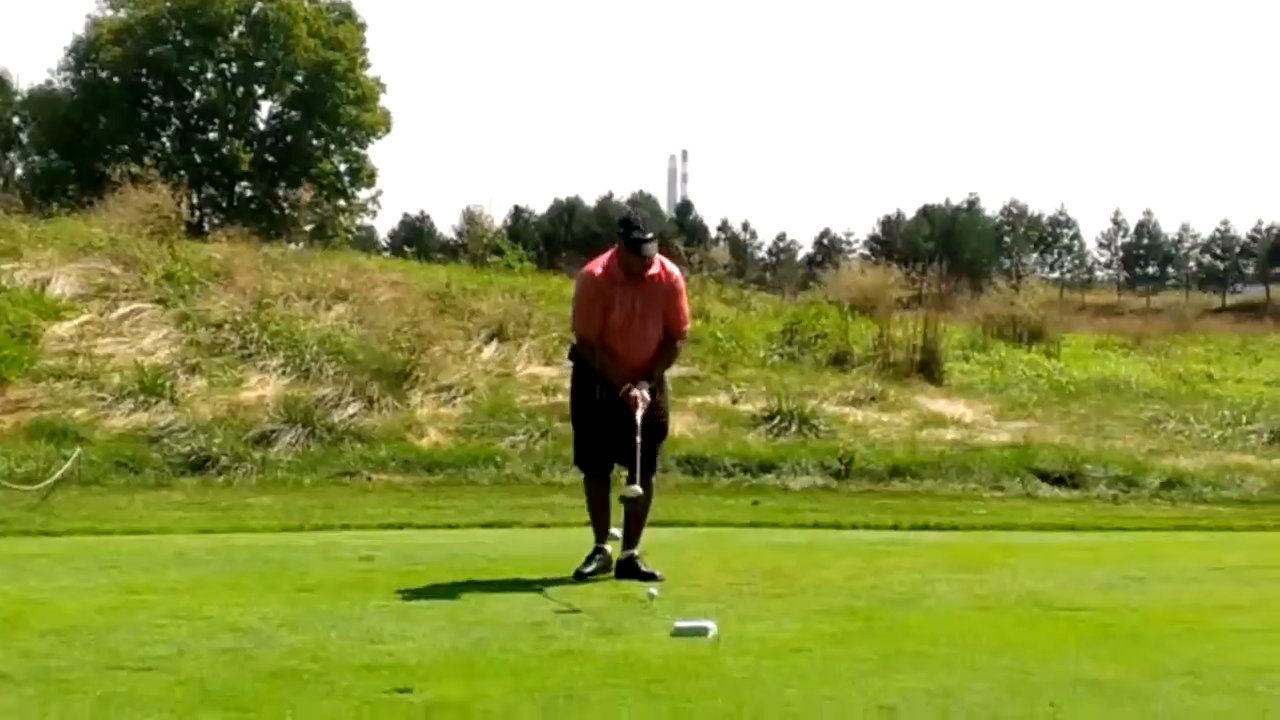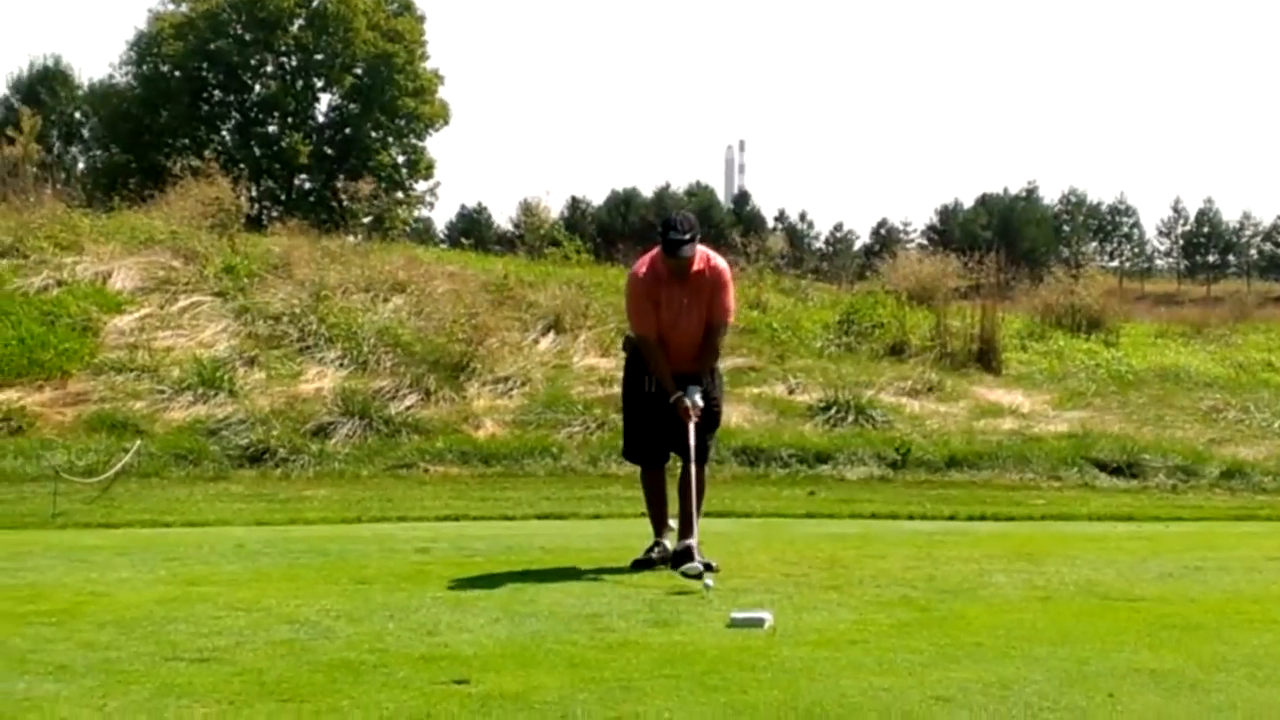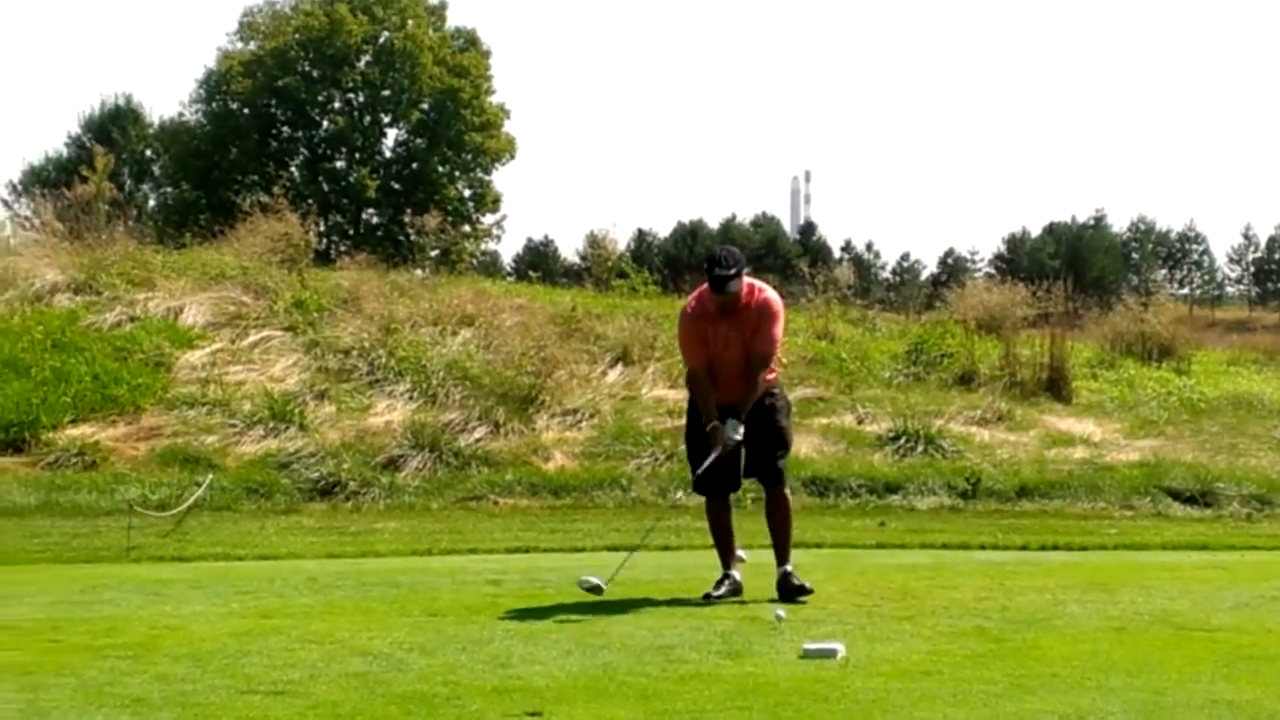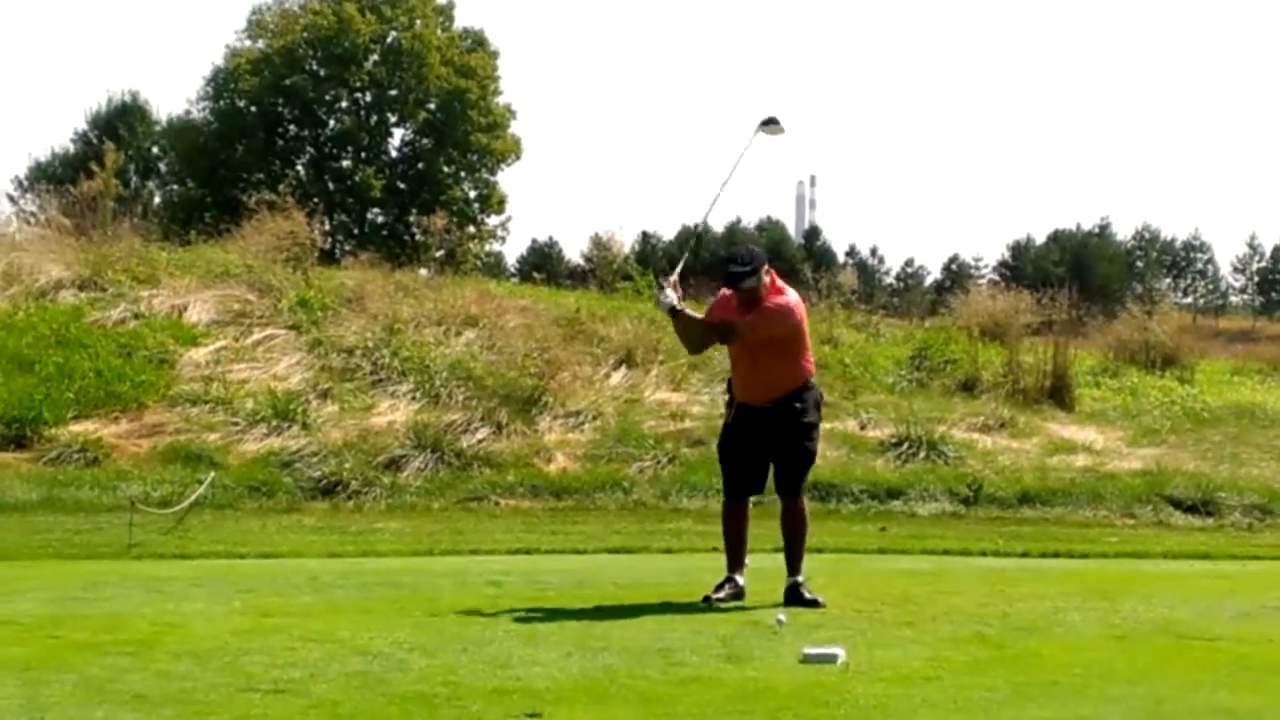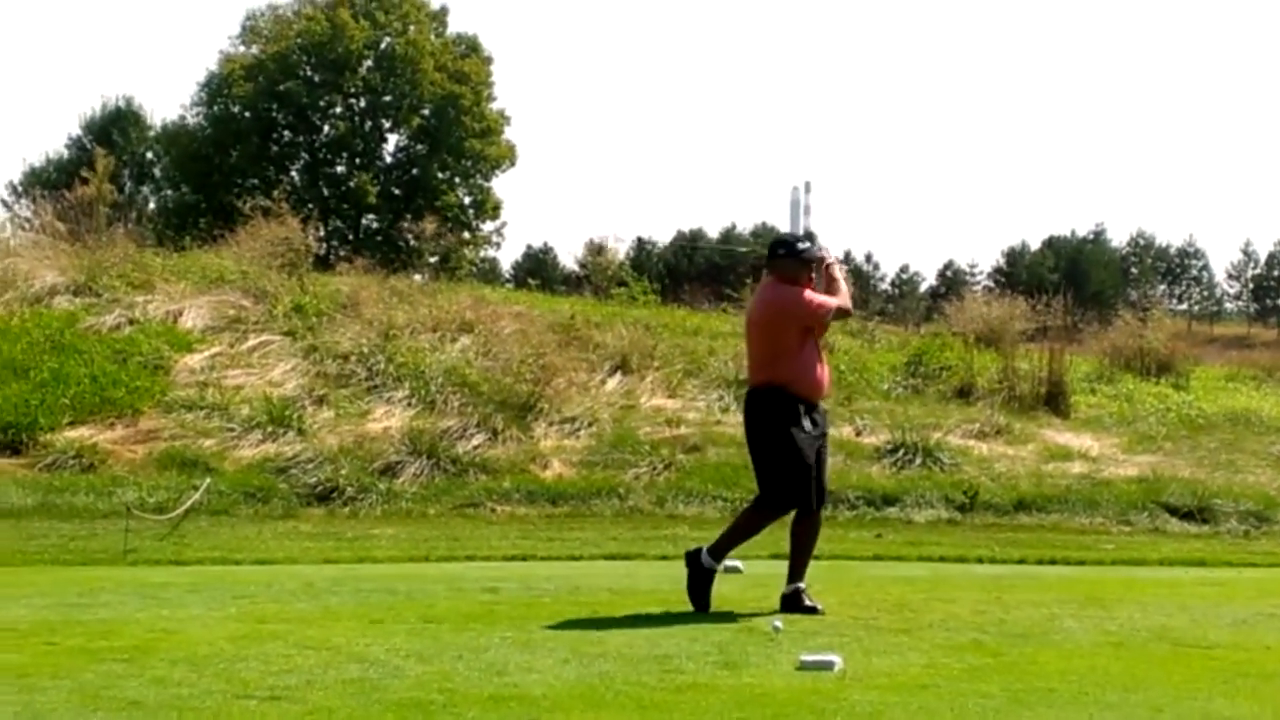
dt=0.7s
person 1, frame 1
left shoulder: (670, 277)
right shoulder: (593, 277)
left elbow: (676, 337)
right elbow: (587, 342)
left wrist: (648, 381)
right wrist: (622, 386)
left hip: (647, 382)
right hip: (597, 381)
left knee: (644, 470)
right knee: (596, 467)
left ankle: (630, 554)
right ankle: (601, 548)
person 1, frame 2
left shoulder: (717, 270)
right shoulder: (641, 276)
left elbow: (716, 332)
right elbow: (647, 342)
left wrist: (697, 385)
right wrist: (674, 394)
left hip: (699, 372)
right hip: (651, 372)
left knee: (696, 459)
right knee: (651, 458)
left ankle: (687, 544)
right ankle: (660, 541)
person 1, frame 3
left shoulder: (767, 302)
right shoulder: (692, 312)
left elbow: (758, 366)
right elbow: (698, 374)
left wrist: (739, 418)
right wrist: (711, 422)
left hip: (761, 399)
right hip: (712, 404)
left knee: (775, 481)
right knee: (715, 490)
left ankle: (785, 571)
right ankle: (729, 574)
person 1, frame 4
left shoulder: (785, 306)
right shoulder: (726, 301)
left elbow: (723, 333)
right elbow: (696, 344)
left wrist: (675, 308)
right wrist: (676, 308)
left hip: (792, 405)
right hip: (745, 406)
left knee: (792, 492)
right knee: (735, 493)
left ankle: (795, 582)
right ankle: (734, 578)
person 1, frame 5
left shoulder: (785, 296)
right shoulder: (785, 298)
left elbow: (820, 325)
right elbow: (843, 307)
left wrist: (825, 274)
right wrist: (835, 271)
left hip: (801, 411)
right hip: (779, 410)
left knee: (812, 504)
right knee: (778, 499)
left ankle: (795, 589)
right ankle: (707, 558)
